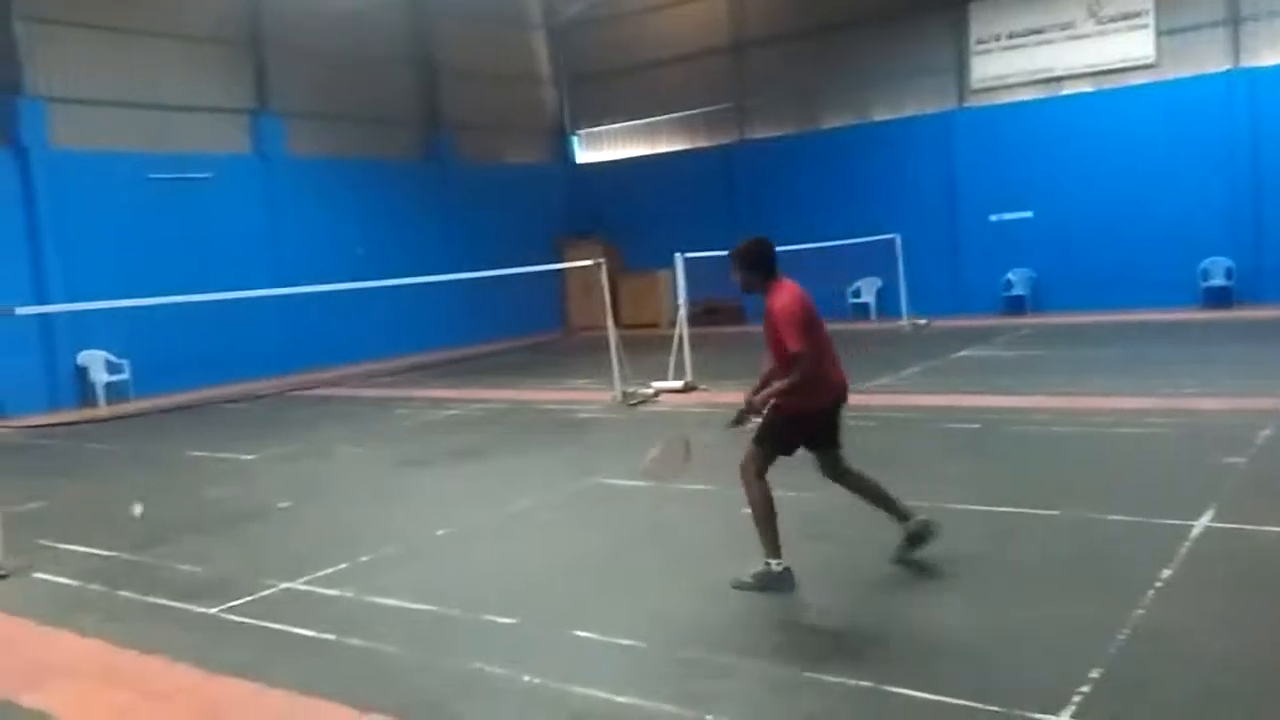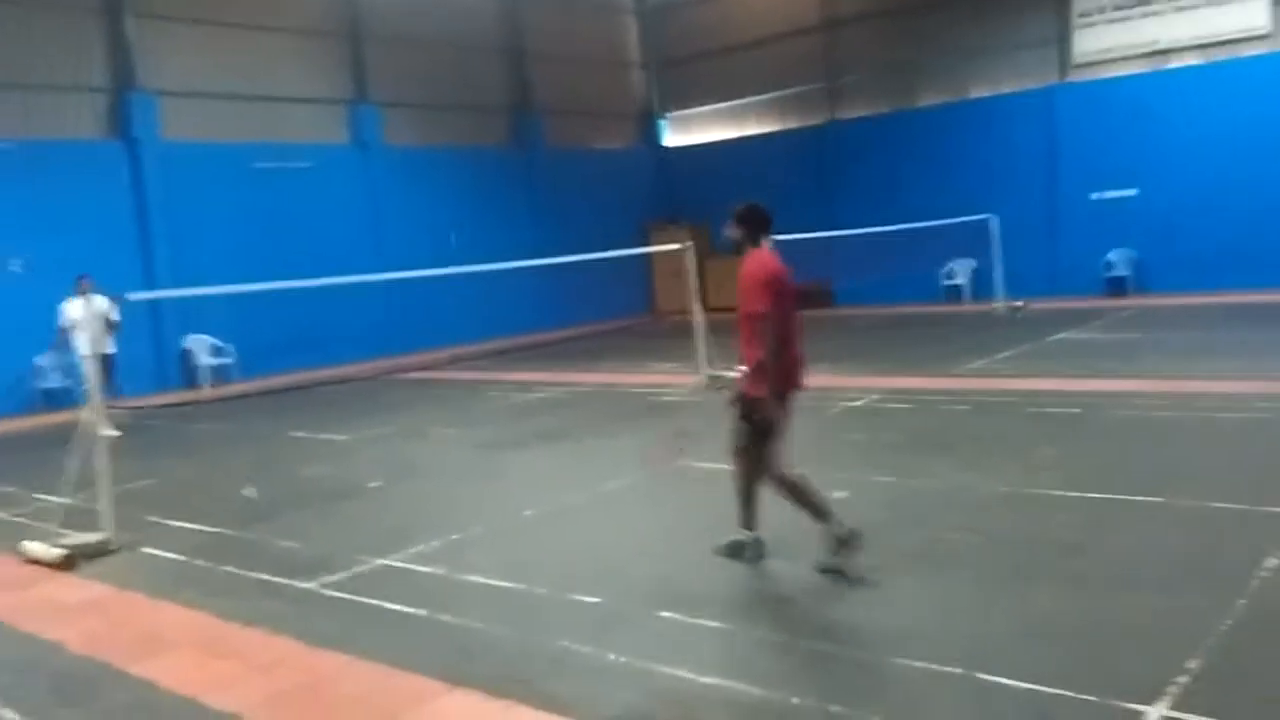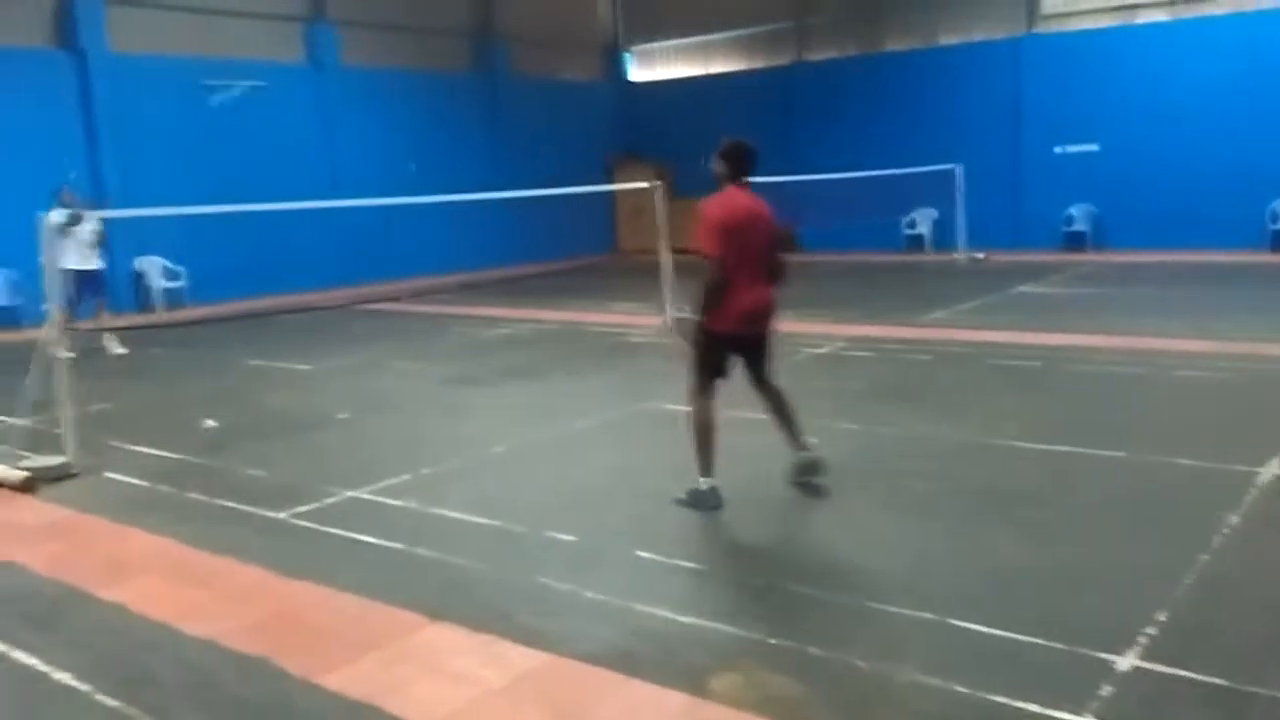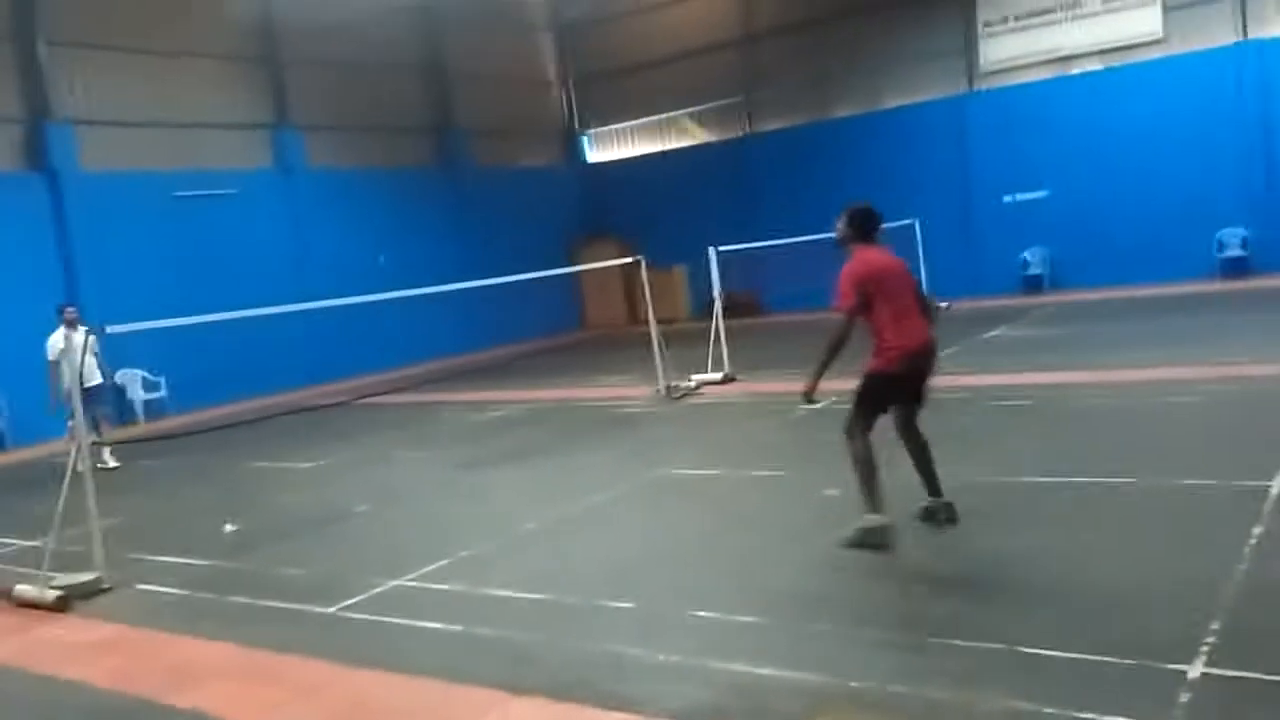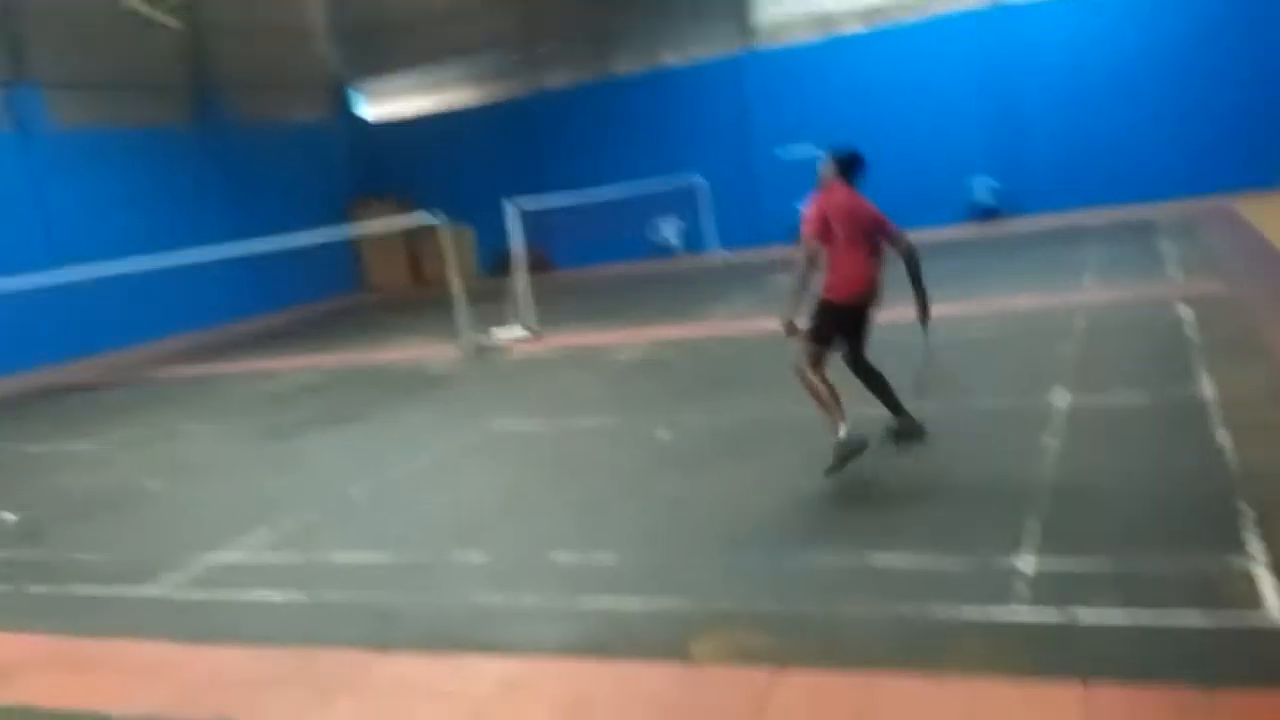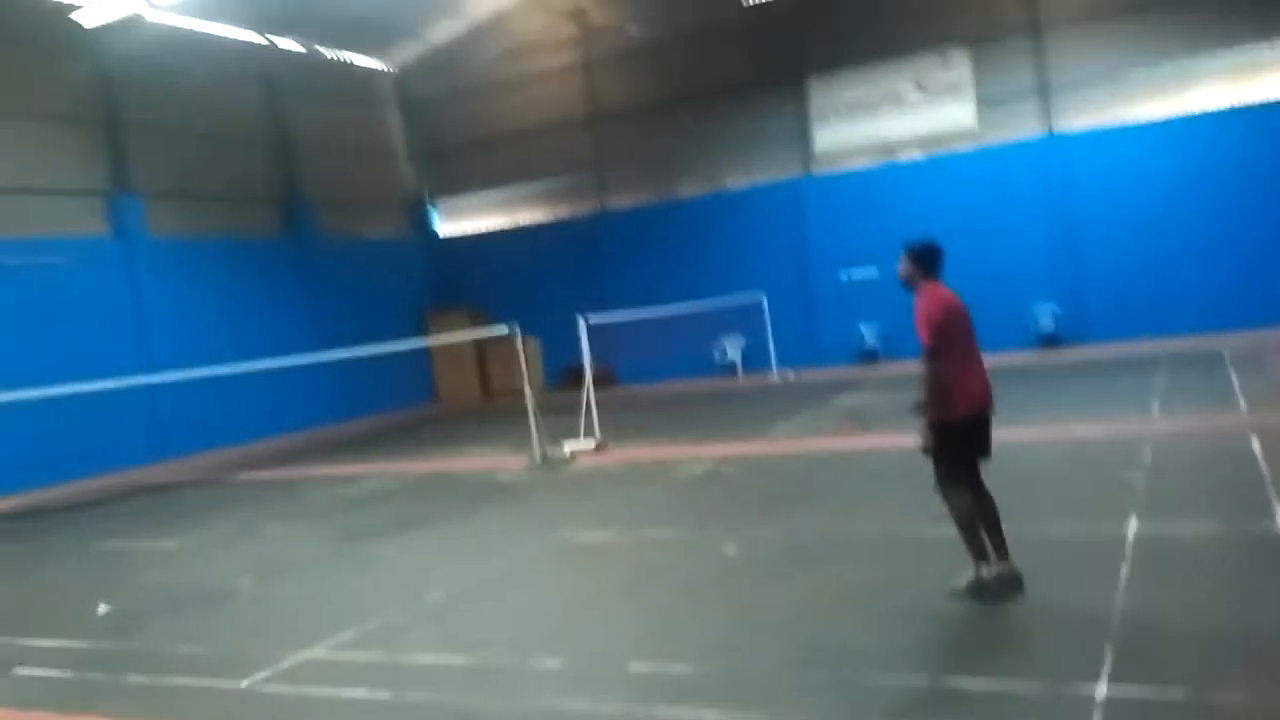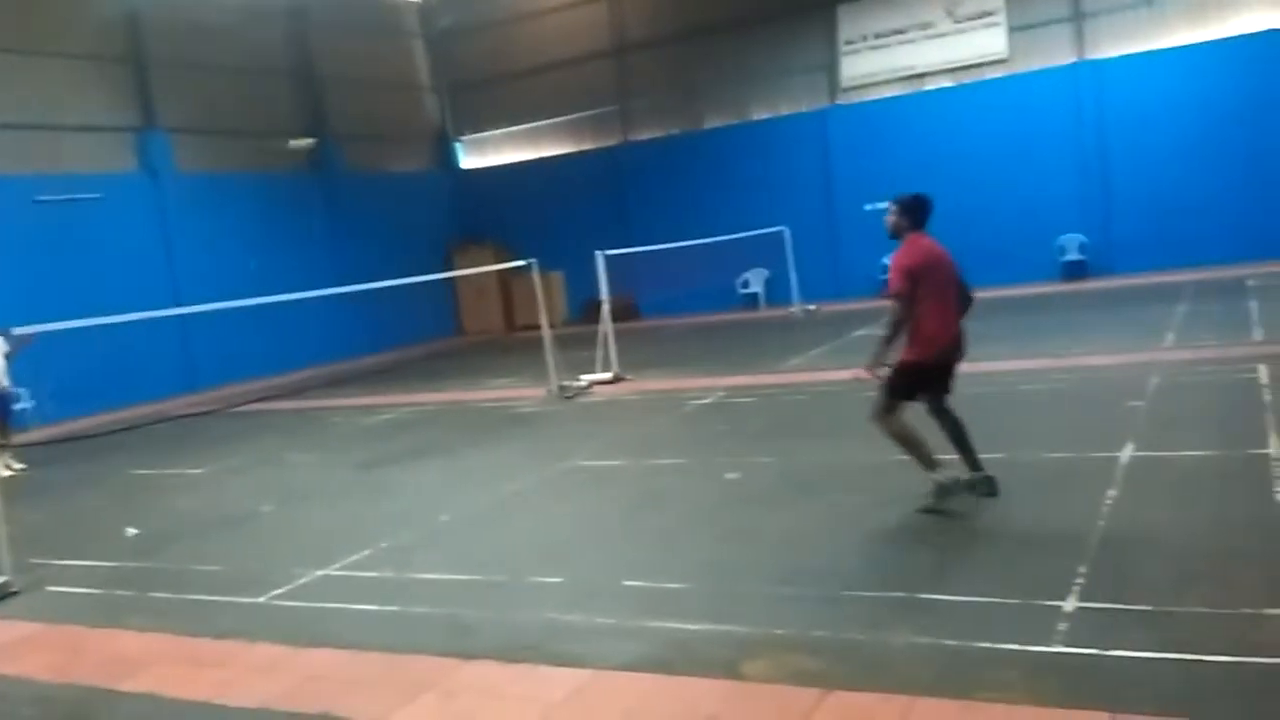
dt=0.7s
person 1, frame 1
left shoulder: (784, 305)
right shoulder: (782, 294)
left elbow: (806, 369)
left wrist: (766, 398)
right wrist: (757, 392)
left hip: (808, 397)
right hip: (828, 391)
left knee: (751, 469)
right knee: (834, 469)
left ankle: (775, 568)
right ankle: (912, 523)
person 1, frame 2
left shoulder: (755, 269)
right shoulder: (769, 263)
left elbow: (771, 336)
left wrist: (771, 395)
right wrist: (748, 382)
left hip: (768, 380)
right hip: (763, 379)
left knee: (764, 464)
right knee: (743, 449)
left ankle: (838, 530)
right ankle: (748, 536)
person 1, frame 3
left shoulder: (716, 208)
right shoulder: (764, 210)
left elbow: (716, 274)
right elbow: (776, 269)
left wrist: (701, 317)
left hip: (725, 315)
right hip: (758, 311)
left knee: (701, 392)
right knee: (762, 381)
left ankle: (706, 486)
right ankle: (804, 457)
person 1, frame 4
left shoulder: (853, 270)
right shoulder: (894, 261)
left elbow: (843, 331)
right elbow: (926, 308)
left wrist: (816, 378)
left hip: (892, 358)
right hip: (922, 351)
left knee: (856, 430)
right knee: (906, 424)
left ankle: (875, 522)
right ankle: (938, 503)
person 1, frame 5
left shoulder: (823, 202)
right shoulder: (868, 210)
left elbow: (809, 254)
right elbow: (906, 250)
left wrist: (792, 307)
right wrist: (920, 297)
left hip: (840, 295)
right hip: (863, 293)
left knee: (807, 365)
right knee: (856, 359)
left ankle: (844, 433)
right ankle: (906, 422)
person 1, frame 6
left shoulder: (927, 303)
right shoulder: (946, 298)
left elbow: (933, 365)
left wrist: (929, 422)
right wrist: (933, 403)
left hip: (956, 407)
right hip: (977, 401)
left knee: (951, 483)
right knee: (970, 482)
left ankle: (986, 571)
right ankle: (1003, 566)
person 1, frame 7
left shoulder: (905, 257)
right shoulder: (938, 252)
left elbow: (900, 314)
right elbow: (966, 297)
left wrist: (880, 353)
left hip: (924, 348)
right hip: (948, 345)
left knee: (884, 412)
right knee: (937, 405)
left ankle: (941, 477)
right ankle: (978, 474)
